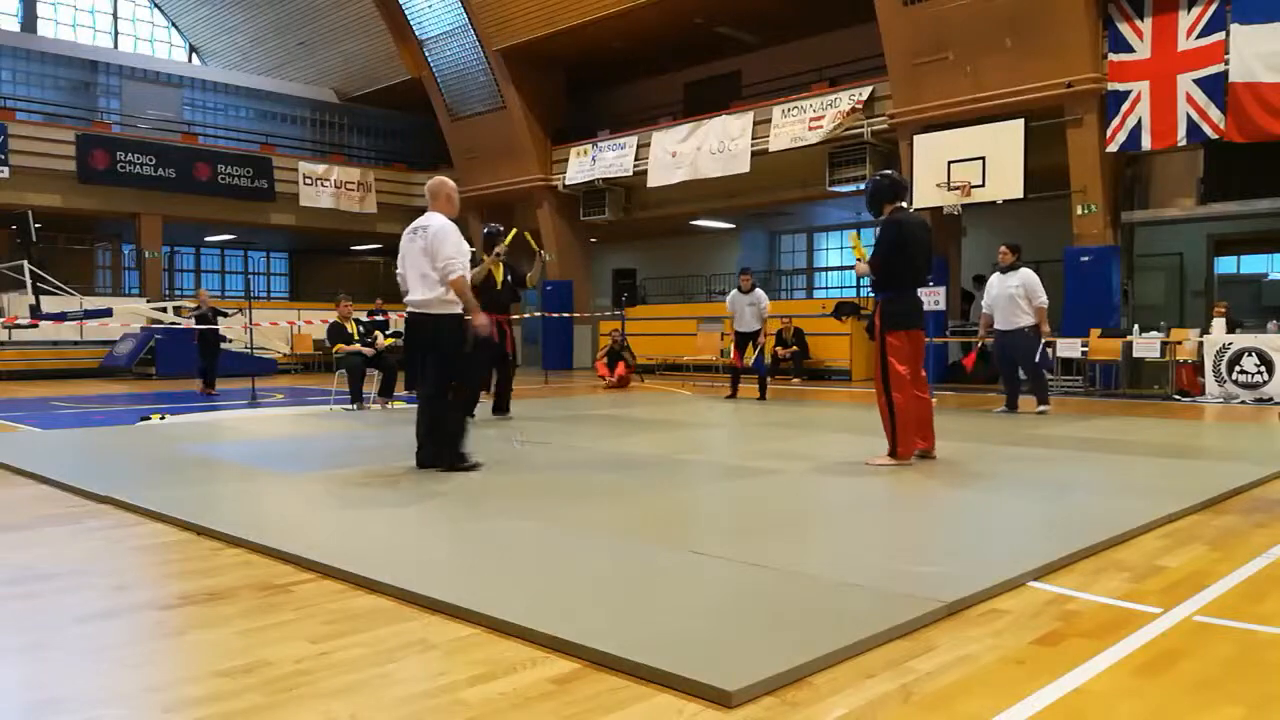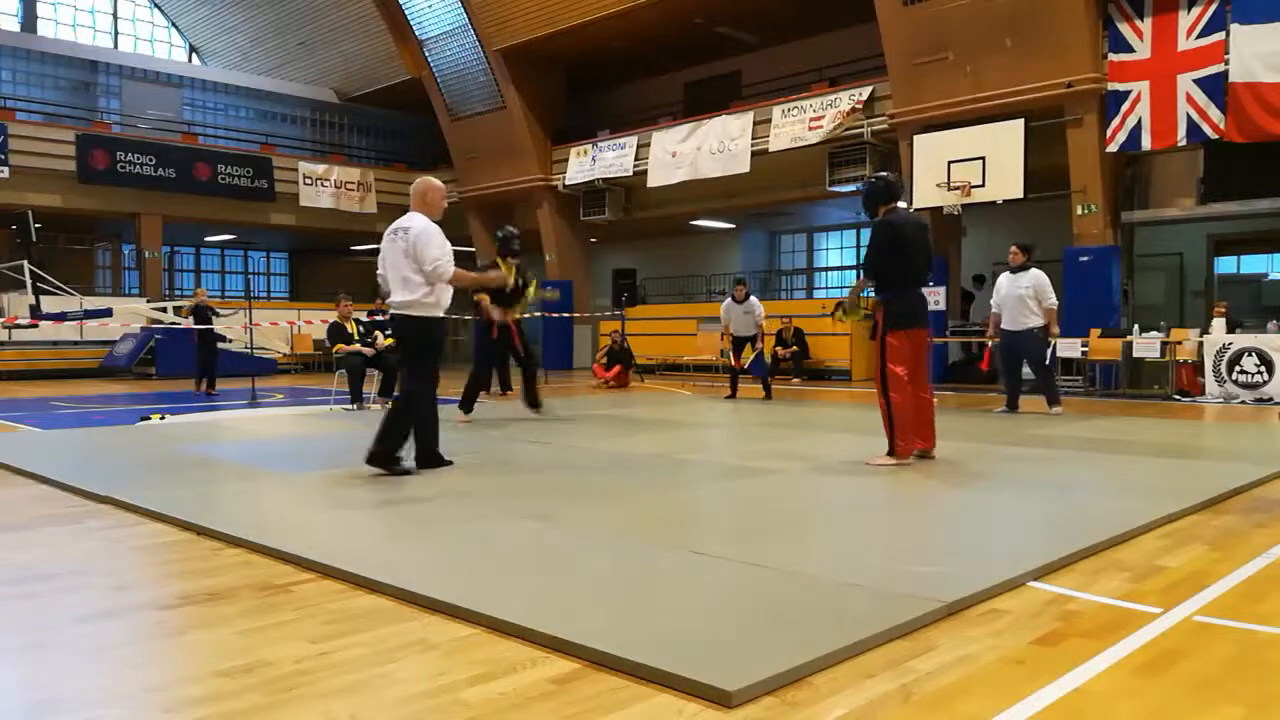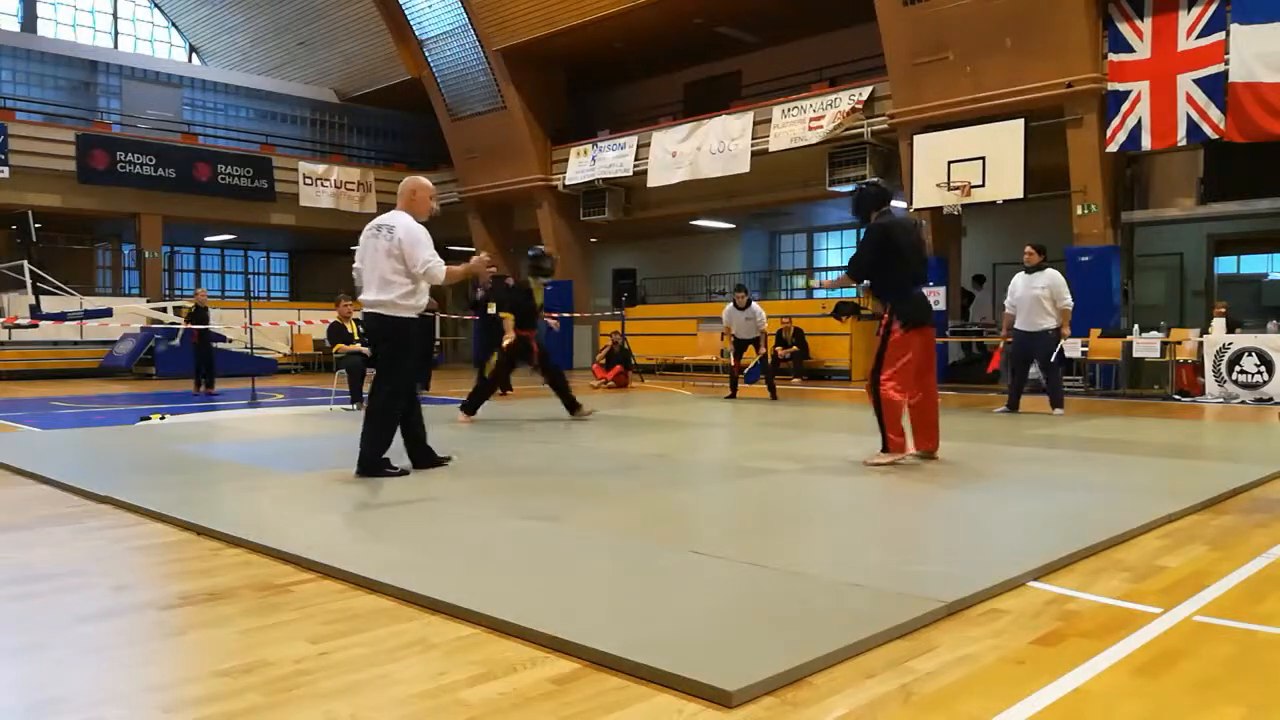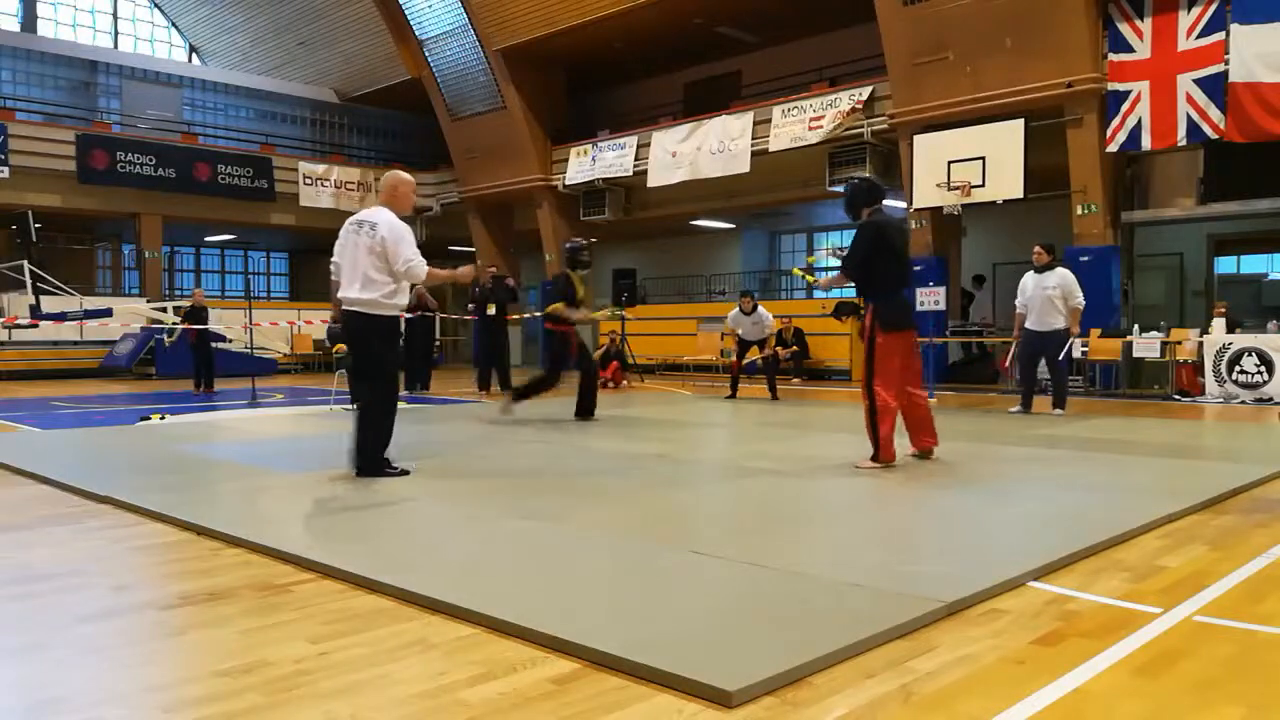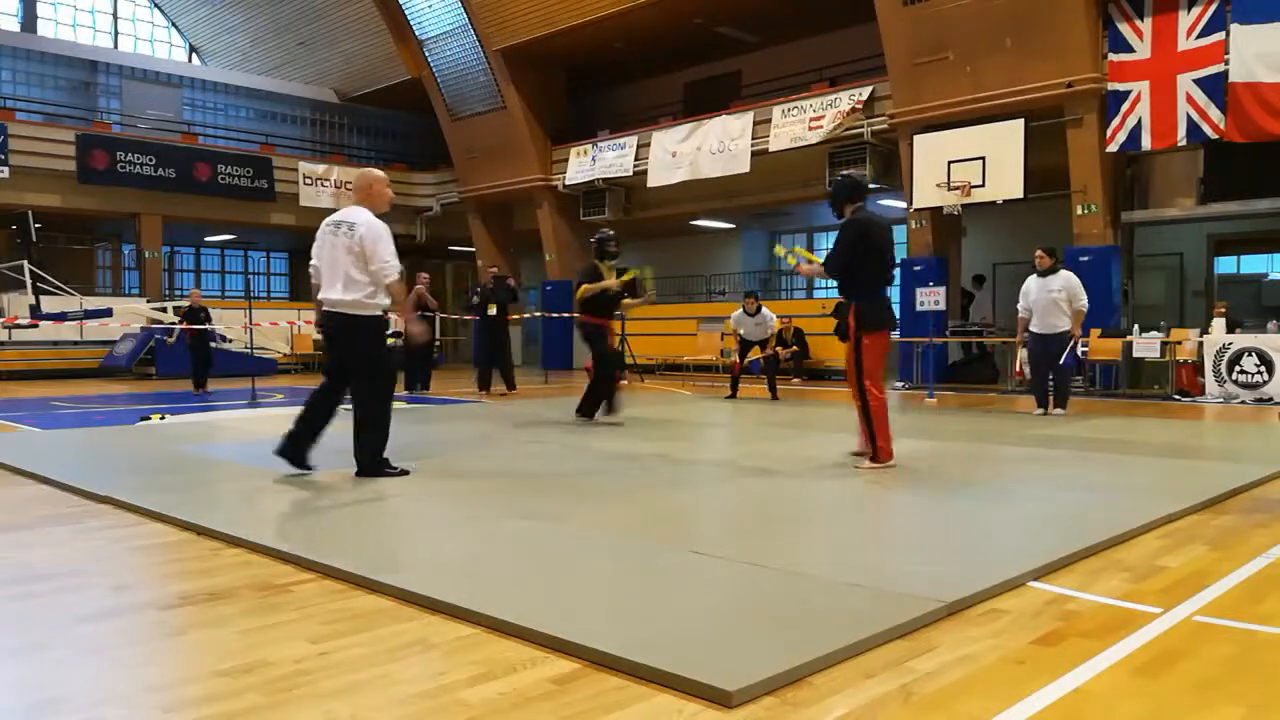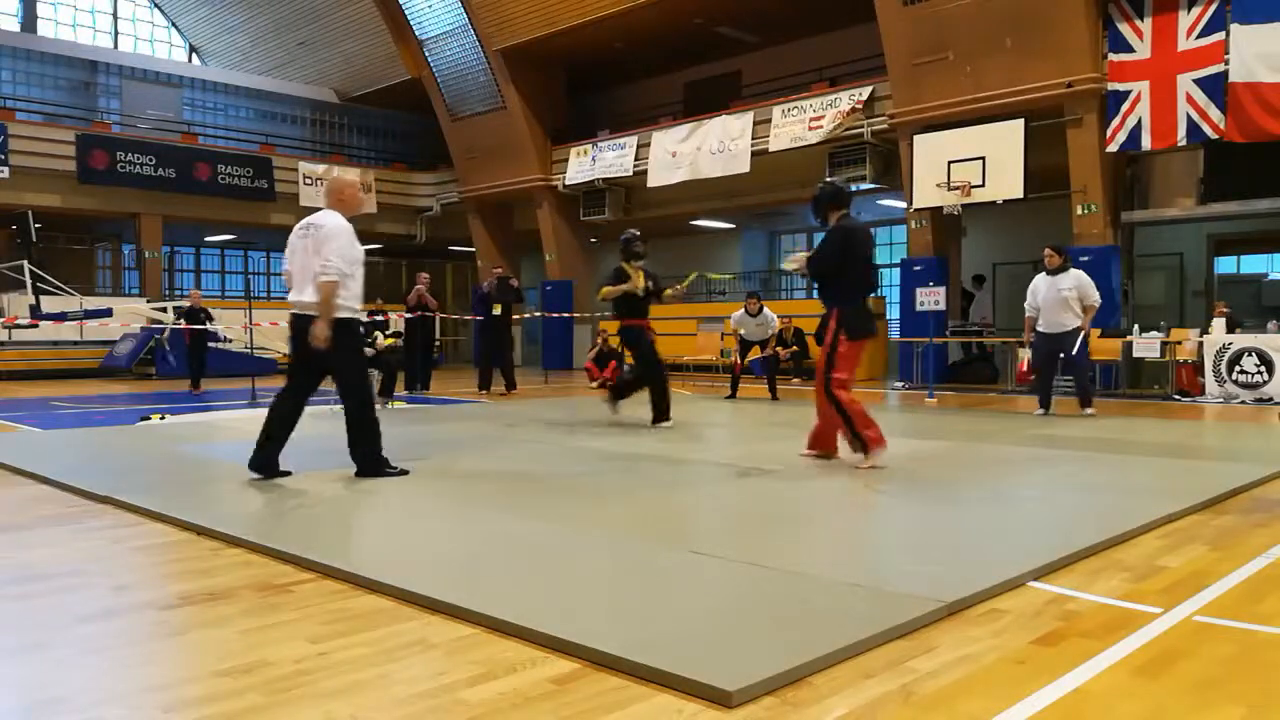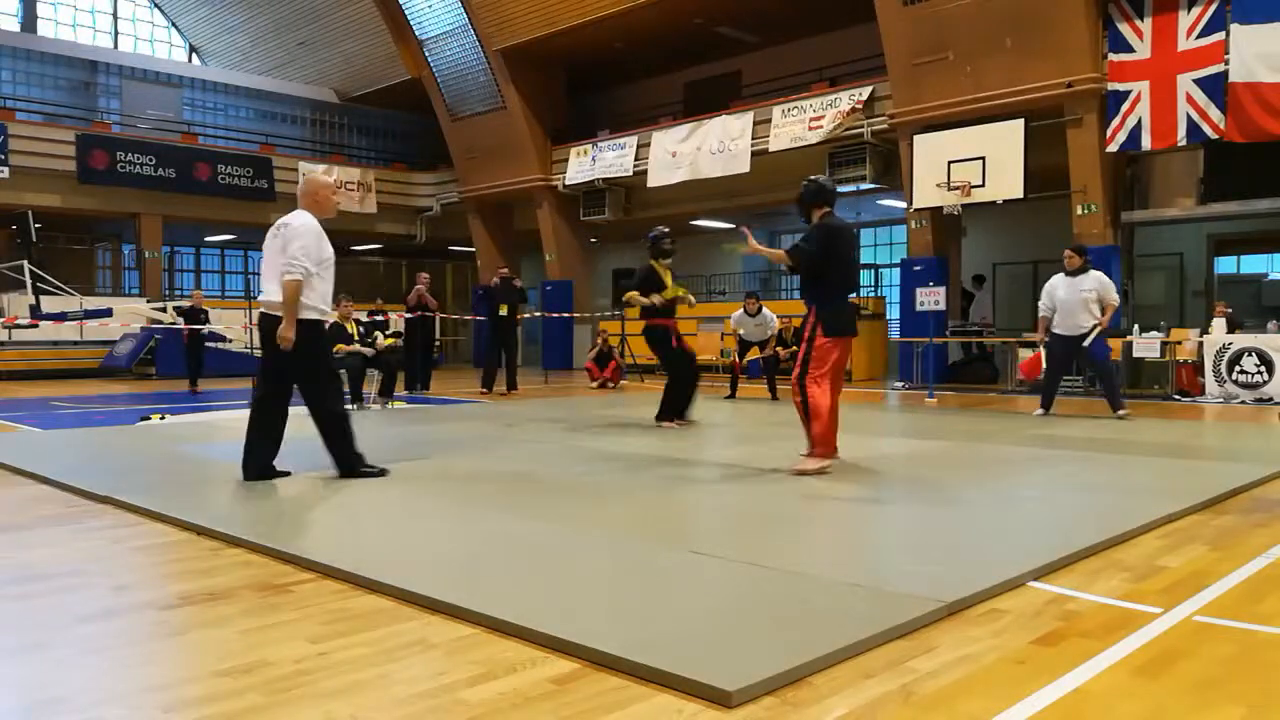
dt=0.2s
person 1, frame 1
left shoulder: (411, 230)
right shoulder: (444, 227)
left elbow: (404, 278)
right elbow: (454, 276)
right wrist: (476, 312)
left hip: (416, 315)
right hip: (443, 317)
left knee: (431, 385)
right knee: (454, 385)
left ankle: (428, 453)
right ankle: (449, 454)
person 1, frame 2
left shoulder: (393, 230)
right shoulder: (426, 229)
left elbow: (384, 278)
right elbow: (444, 273)
right wrist: (485, 280)
left hip: (401, 316)
right hip: (424, 319)
left knee: (422, 385)
right knee: (417, 387)
left ankle: (428, 453)
right ankle: (383, 452)
person 1, frame 3
left shoulder: (373, 226)
right shoulder: (412, 230)
left elbow: (359, 273)
right elbow: (434, 273)
right wrist: (470, 268)
left hip: (374, 316)
right hip: (397, 320)
left knee: (403, 386)
right knee: (391, 389)
left ankle: (421, 453)
right ankle: (371, 460)
person 1, frame 4
left shoulder: (353, 223)
right shoulder: (394, 228)
left elbow: (338, 270)
right elbow: (416, 273)
left wrist: (338, 308)
right wrist: (456, 276)
left hip: (352, 313)
right hip: (379, 318)
left knee: (367, 386)
right knee: (381, 390)
left ankle: (369, 455)
right ankle: (371, 460)
person 1, frame 5
left shoulder: (330, 223)
right shoulder: (372, 225)
left elbow: (316, 272)
right elbow: (390, 277)
left wrist: (320, 310)
right wrist: (410, 317)
left hip: (333, 316)
right hip: (361, 319)
left knee: (334, 384)
right knee: (374, 391)
left ankle: (295, 445)
right ankle: (370, 461)
person 1, frame 6
left shoulder: (305, 226)
right shoulder: (338, 226)
left elbow: (291, 275)
right elbow: (328, 277)
right wrist: (323, 321)
left hip: (304, 320)
right hip: (332, 322)
left knee: (296, 390)
right knee: (357, 392)
left ankle: (263, 458)
right ankle: (370, 462)
person 1, frame 7
left shoulder: (281, 225)
right shoulder: (306, 226)
right elbow: (293, 276)
right wrist: (290, 321)
left hip: (272, 318)
right hip: (298, 323)
left knee: (272, 393)
right knee: (324, 392)
left ankle: (257, 463)
right ankle: (349, 461)
person 2, frame 1
left shoulder: (892, 224)
right shoulder: (920, 223)
left elbow: (879, 269)
left wrist: (863, 269)
left hip: (892, 309)
right hip: (913, 305)
left knee: (893, 381)
right knee: (916, 378)
left ankle: (901, 451)
right ankle: (924, 444)
person 2, frame 2
left shoulder: (885, 225)
right shoulder: (918, 223)
left elbow: (871, 272)
left wrist: (854, 295)
left hip: (895, 311)
right hip: (917, 305)
left knee: (892, 380)
right knee: (918, 379)
left ankle: (900, 449)
right ankle: (924, 444)
person 2, frame 3
left shoulder: (878, 229)
right shoulder: (910, 225)
left elbow: (856, 272)
left wrist: (830, 283)
right wrist: (879, 284)
left hip: (900, 311)
right hip: (919, 306)
left knee: (885, 379)
right knee: (922, 381)
left ankle: (893, 446)
right ankle: (927, 444)
person 2, frame 4
left shoulder: (870, 227)
right shoulder: (895, 225)
left elbow: (852, 271)
left wrist: (828, 281)
right wrist: (849, 255)
left hip: (881, 311)
right hip: (900, 308)
left knee: (878, 383)
right knee: (908, 380)
left ankle: (883, 454)
right ankle: (924, 442)
person 2, frame 5
left shoulder: (854, 225)
right shoulder: (879, 224)
left elbow: (834, 269)
left wrist: (809, 269)
right wrist: (829, 262)
left hip: (863, 311)
right hip: (878, 308)
left knee: (864, 383)
right knee: (870, 379)
left ankle: (880, 453)
right ankle: (874, 444)
person 2, frame 6
left shoulder: (839, 232)
right shoulder: (861, 230)
left elbow: (815, 268)
left wrist: (801, 263)
right wrist: (811, 261)
left hip: (844, 318)
right hip: (856, 314)
left knee: (831, 383)
right knee: (826, 382)
left ankle: (871, 442)
right ankle: (823, 444)
person 2, frame 7
left shoulder: (824, 229)
right shoulder: (845, 229)
left elbow: (792, 258)
left wrist: (757, 248)
left hip: (825, 315)
right hip: (842, 314)
left knee: (808, 381)
right knee: (829, 382)
left ankle: (819, 452)
right ankle: (825, 445)
person 3, frame 1
left shoulder: (507, 268)
right shoulder: (481, 266)
left elbow: (530, 281)
right elbow: (473, 278)
left wrist: (538, 262)
right wrist: (491, 259)
left hip: (504, 324)
left knee: (507, 366)
right knee: (481, 368)
left ankle: (501, 408)
right ankle: (467, 411)
person 3, frame 2
left shoulder: (518, 271)
right shoulder: (491, 269)
left elbow: (527, 291)
right elbow: (480, 294)
left wrist: (530, 294)
right wrist: (493, 311)
left hip: (511, 324)
right hip: (491, 324)
left knee: (528, 361)
right knee: (483, 366)
left ankle: (534, 403)
right ankle: (465, 408)
person 3, frame 3
left shoulder: (540, 287)
right shoulder: (521, 287)
right elbow: (507, 312)
left wrist: (547, 319)
right wrist: (509, 333)
left hip: (531, 338)
right hip: (514, 338)
left knee: (553, 371)
right knee: (498, 375)
left ankle: (574, 408)
right ankle: (467, 410)
person 3, frame 4
left shoulder: (579, 281)
right shoulder: (562, 280)
right elbow: (554, 306)
left wrist: (585, 314)
right wrist: (573, 314)
left hip: (570, 334)
right hip: (557, 333)
left knee: (589, 369)
right knee: (552, 376)
left ankle: (584, 412)
right ankle: (516, 396)
person 3, frame 5
left shoulder: (614, 273)
right shoulder: (590, 270)
left elbow: (620, 304)
right elbow: (580, 292)
left wrist: (642, 301)
right wrist: (604, 284)
left hip: (604, 327)
right hip: (591, 326)
left knee: (603, 370)
right knee: (612, 362)
left ankle: (585, 411)
right ankle: (610, 409)
person 3, frame 6
left shoulder: (646, 274)
right shoulder: (619, 273)
left elbow: (661, 295)
right elbow: (603, 294)
left wrist: (675, 292)
right wrist: (625, 287)
left hip: (644, 328)
right hip: (630, 330)
left knee: (645, 372)
right knee: (656, 370)
left ankle: (615, 393)
right ankle: (660, 418)
person 3, frame 7
left shoulder: (669, 272)
right shoulder: (646, 272)
right elbow: (630, 296)
left wrist: (687, 298)
right wrist: (647, 301)
left hip: (670, 328)
right hip: (656, 329)
left knee: (690, 368)
right knee: (679, 371)
left ankle: (679, 414)
right ankle: (664, 417)
person 4, frame 1
left shoulder: (1026, 275)
right shoulder: (994, 279)
left elbow: (1040, 301)
right elbow: (987, 307)
left wrist: (1044, 324)
right wrist: (983, 329)
left hip: (1025, 330)
right hip: (1002, 331)
left knee: (1031, 367)
right knee: (1006, 370)
left ankle: (1043, 402)
right ankle: (1010, 404)
person 4, frame 2
left shoulder: (1036, 275)
right shoulder: (1003, 278)
left elbow: (1050, 303)
right elbow: (996, 306)
left wrist: (1053, 325)
right wrist: (991, 328)
left hip: (1033, 331)
right hip: (1008, 332)
left knee: (1041, 368)
right knee: (1009, 370)
left ankle: (1055, 403)
right ankle: (1011, 405)
person 4, frame 3
left shoulder: (1052, 276)
right shoulder: (1017, 278)
left elbow: (1065, 303)
right elbow: (1010, 307)
left wrist: (1065, 326)
right wrist: (1005, 329)
left hip: (1047, 332)
right hip: (1021, 332)
left knee: (1050, 371)
right knee: (1016, 369)
left ankle: (1057, 406)
right ankle: (1011, 405)
person 4, frame 4
left shoulder: (1063, 275)
right shoulder: (1027, 278)
left elbow: (1076, 302)
right elbow: (1021, 306)
left wrist: (1075, 325)
right wrist: (1016, 329)
left hip: (1058, 331)
right hip: (1031, 331)
left knee: (1057, 370)
right knee: (1025, 367)
left ankle: (1059, 406)
right ankle: (1025, 403)
person 4, frame 5
left shoulder: (1067, 278)
right shoulder: (1030, 282)
left elbow: (1081, 304)
right elbow: (1024, 311)
left wrist: (1077, 327)
right wrist: (1020, 334)
left hip: (1063, 333)
right hip: (1037, 334)
left knee: (1061, 371)
right knee: (1037, 371)
left ankle: (1059, 405)
right ankle: (1042, 405)
person 4, frame 6
left shoulder: (1077, 276)
right shoulder: (1038, 281)
left elbow: (1093, 299)
right elbow: (1031, 309)
left wrist: (1087, 320)
right wrist: (1027, 332)
left hip: (1073, 331)
right hip: (1045, 333)
left knee: (1080, 368)
right knee: (1042, 371)
left ankle: (1086, 405)
right ankle: (1043, 406)
person 4, frame 7
left shoulder: (1097, 278)
right shoulder: (1055, 282)
left elbow: (1112, 299)
right elbow: (1045, 309)
left wrist: (1105, 317)
right wrist: (1041, 332)
left hip: (1090, 333)
right hip: (1061, 335)
left knee: (1103, 368)
right knee: (1052, 372)
left ankle: (1118, 407)
right ankle: (1044, 407)
